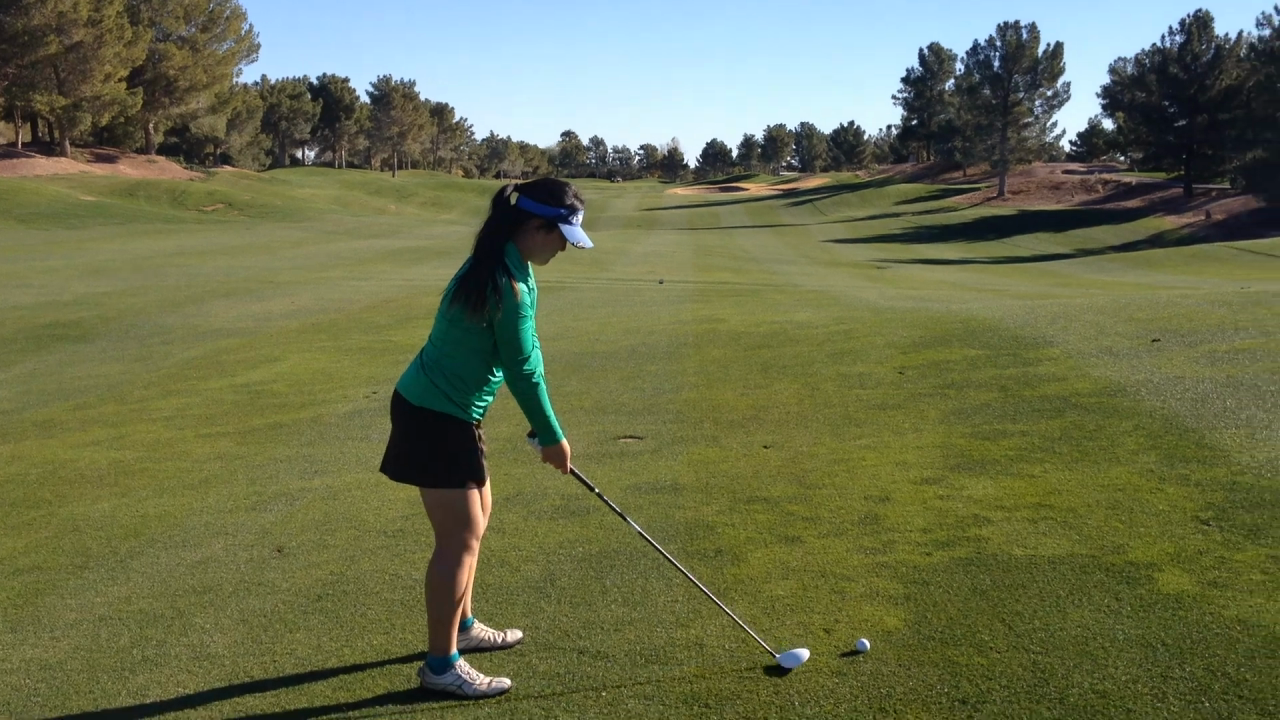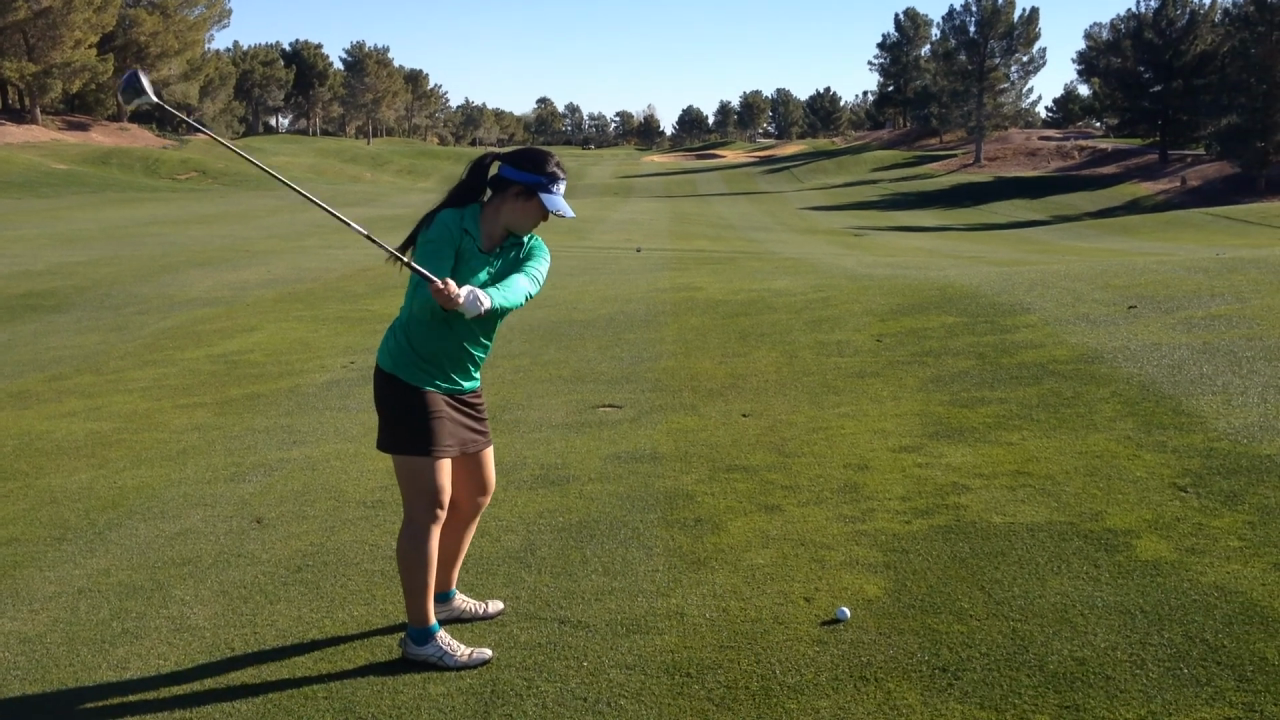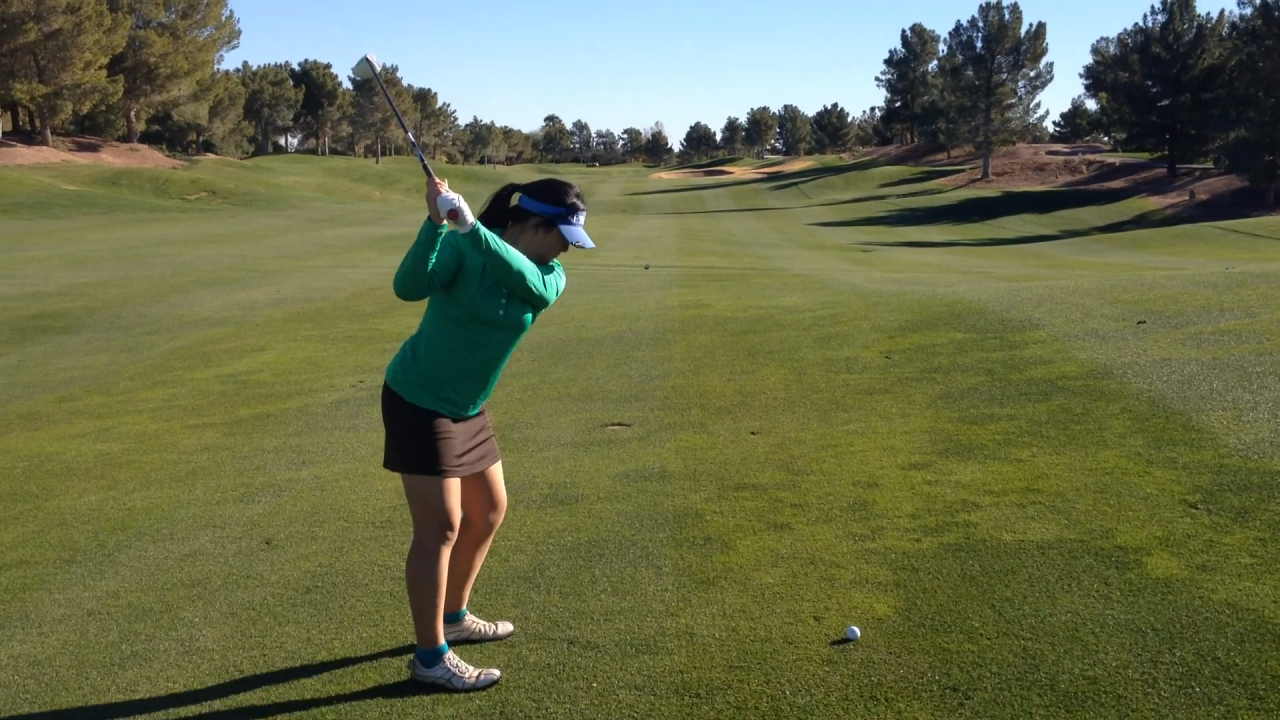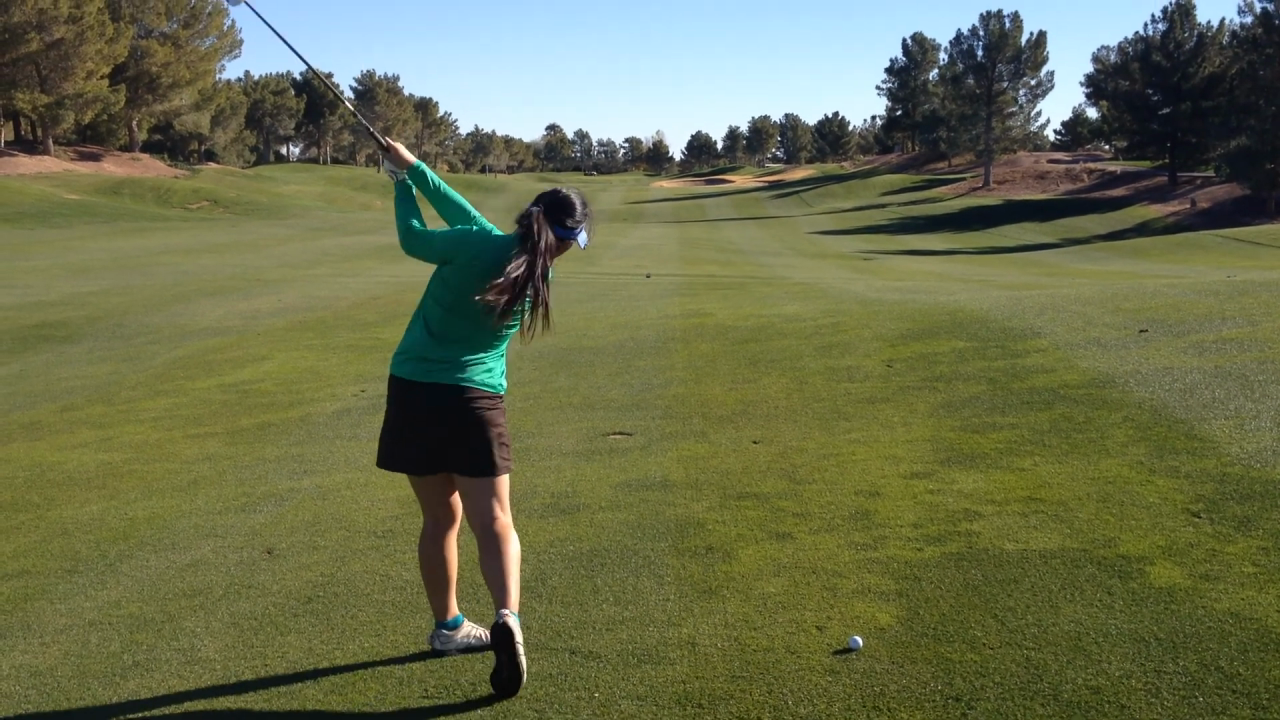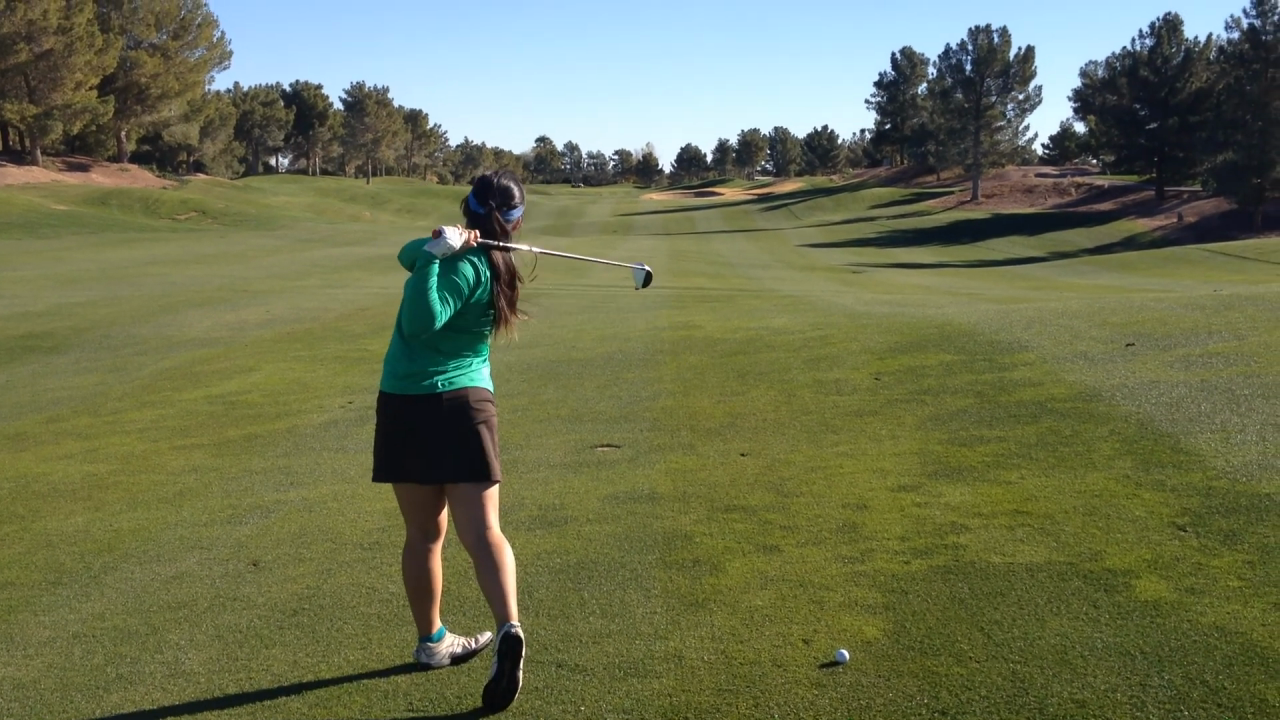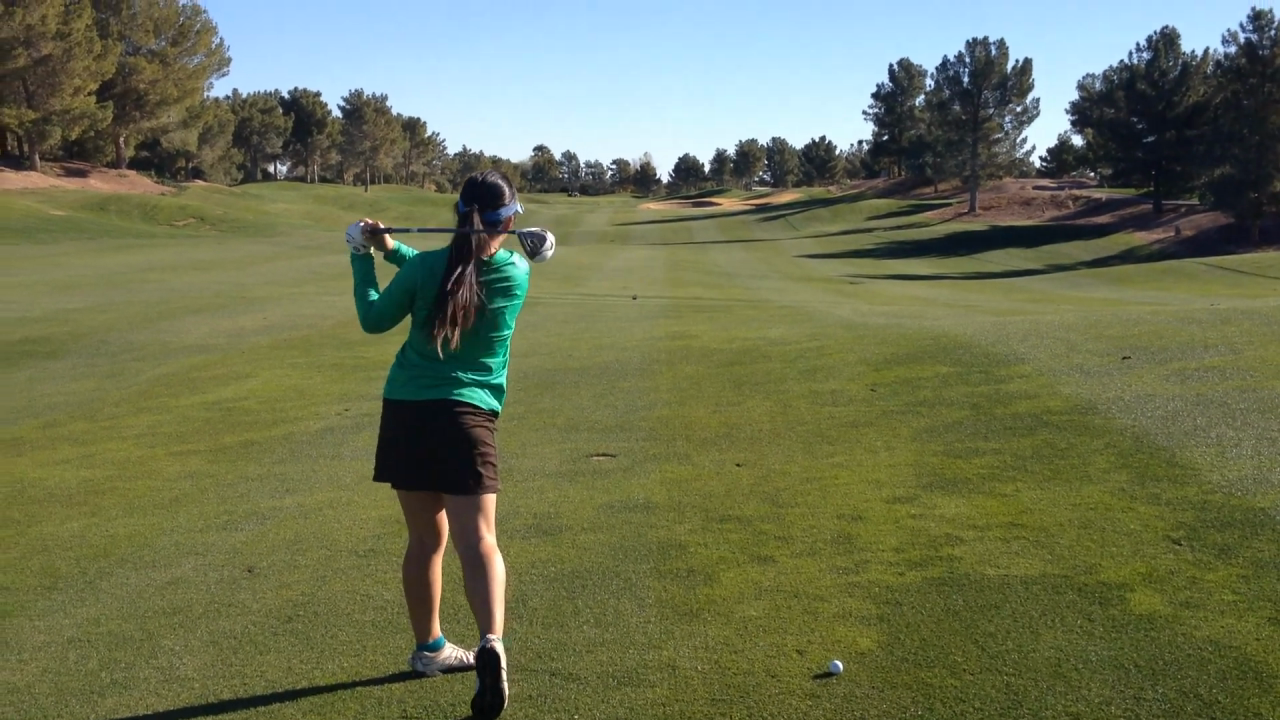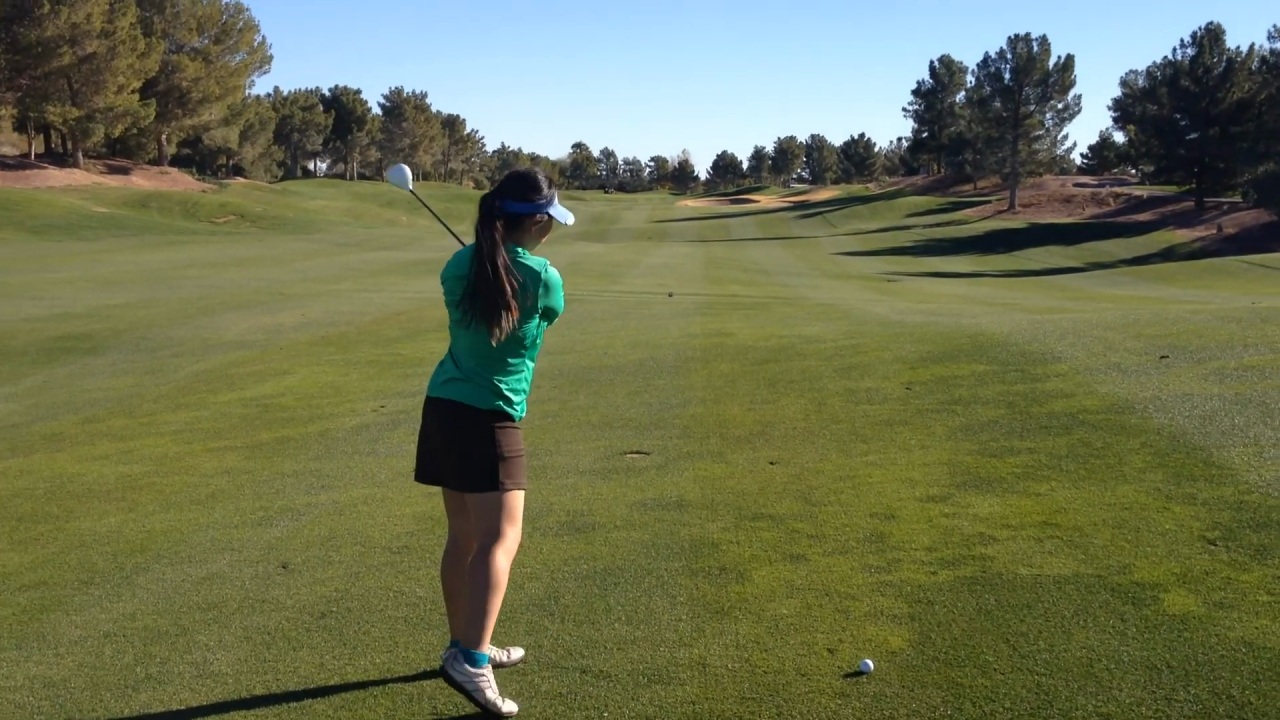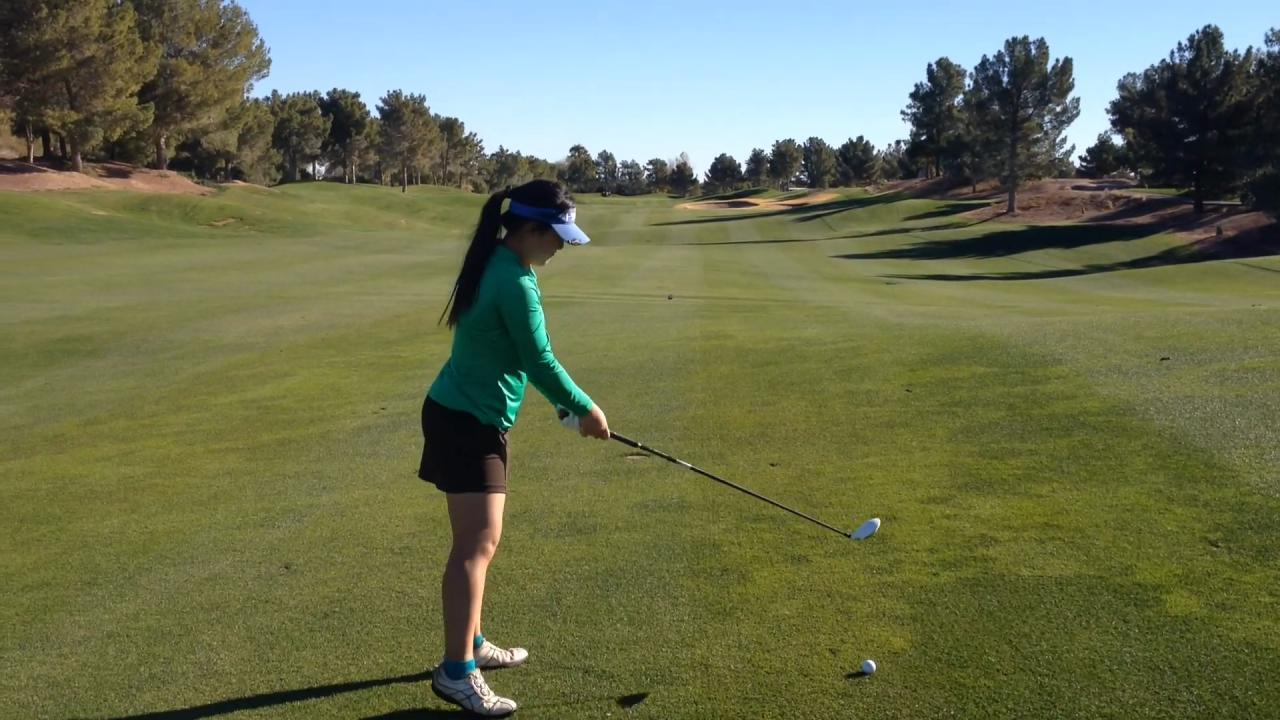
dt=0.5s
person 1, frame 1
left shoulder: (513, 268)
right shoulder: (506, 284)
left elbow: (526, 351)
right elbow: (522, 370)
left wrist: (544, 426)
right wrist: (551, 435)
left hip: (453, 410)
right hip: (436, 414)
left knee: (476, 519)
right knee: (460, 537)
left ankle: (462, 626)
right ankle: (442, 664)
person 1, frame 2
left shoulder: (533, 251)
right shoulder: (448, 227)
left elbow: (518, 290)
right elbow: (425, 306)
left wrist: (477, 298)
right wrist: (444, 299)
left hip: (461, 384)
right hip: (412, 381)
left knee: (476, 493)
right knee: (430, 506)
left ankle: (442, 596)
right ankle: (422, 634)
person 1, frame 3
left shoulder: (550, 277)
right shoulder: (463, 245)
left elbow: (519, 278)
right elbow: (407, 286)
left wrist: (466, 222)
right wrist: (436, 222)
left hip: (467, 408)
right hip: (418, 403)
left knee: (489, 510)
right knee: (440, 526)
left ankle: (452, 617)
right ankle: (430, 656)
person 1, frame 4
left shoulder: (473, 243)
right shoulder: (536, 277)
left elbow: (413, 240)
left wrist: (406, 174)
right wrist: (417, 169)
left hip: (412, 391)
right hip: (472, 402)
left knee: (442, 514)
right knee: (494, 521)
left ankle: (448, 626)
right ankle: (506, 618)
person 1, frame 5
left shoulder: (465, 268)
right shoulder: (499, 263)
left elbow: (418, 324)
left wrist: (435, 251)
left hip: (405, 404)
right hip: (466, 404)
left knee: (424, 531)
right knee: (482, 531)
left ankle: (431, 639)
right ankle: (509, 629)
person 1, frame 6
left shoulder: (425, 268)
right shoulder: (517, 271)
left elbow: (374, 319)
left wrist: (362, 256)
right wrist: (392, 248)
left hip: (406, 410)
right hip: (467, 416)
left knee: (426, 538)
right knee: (478, 541)
left ankle: (428, 647)
right ankle: (492, 642)
person 1, frame 7
left shoulder: (459, 266)
right shoulder: (540, 275)
right elbow: (550, 318)
left hip: (445, 408)
right hip: (488, 418)
left knee: (466, 536)
right knee: (500, 538)
left ankle: (466, 645)
right ankle: (470, 660)
person 1, frame 8
left shoulder: (493, 266)
right shoulder: (515, 283)
left elbow: (523, 354)
right elbow: (539, 359)
left wrist: (566, 404)
right wrist: (583, 407)
left hip: (465, 413)
right hip: (468, 421)
left knee: (474, 537)
right knee: (478, 544)
left ankle: (470, 644)
right ankle: (456, 671)
